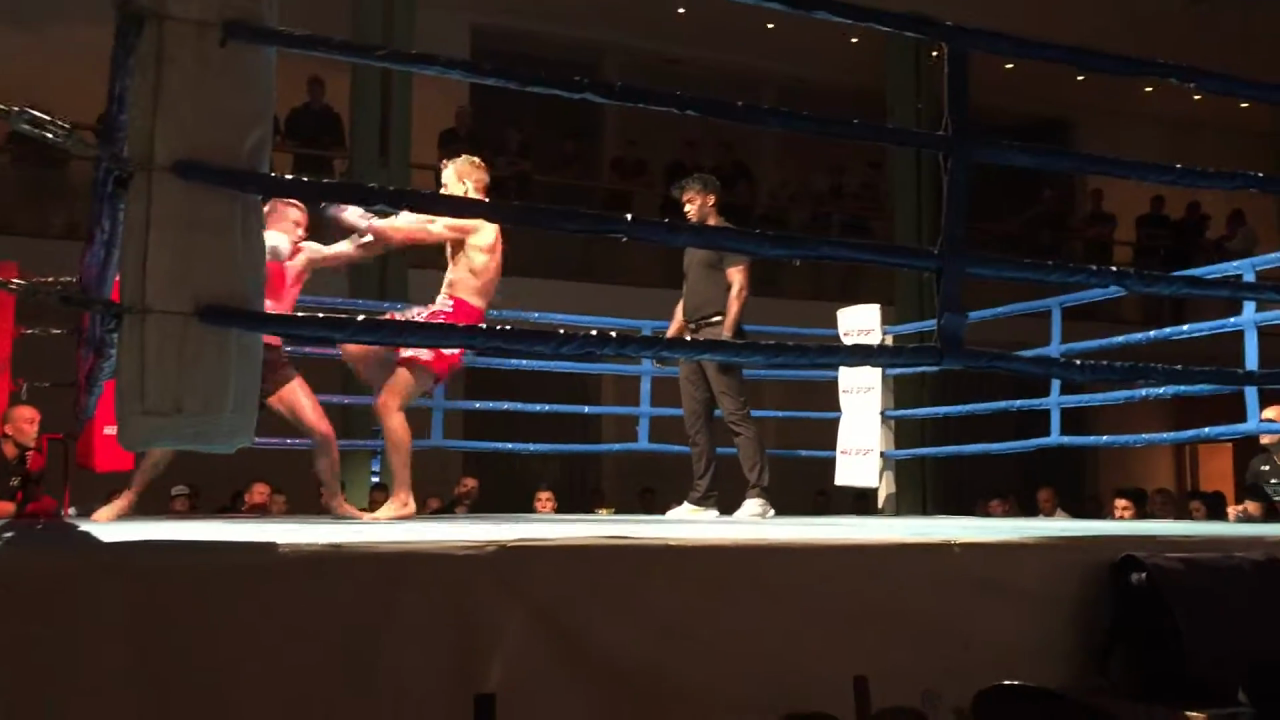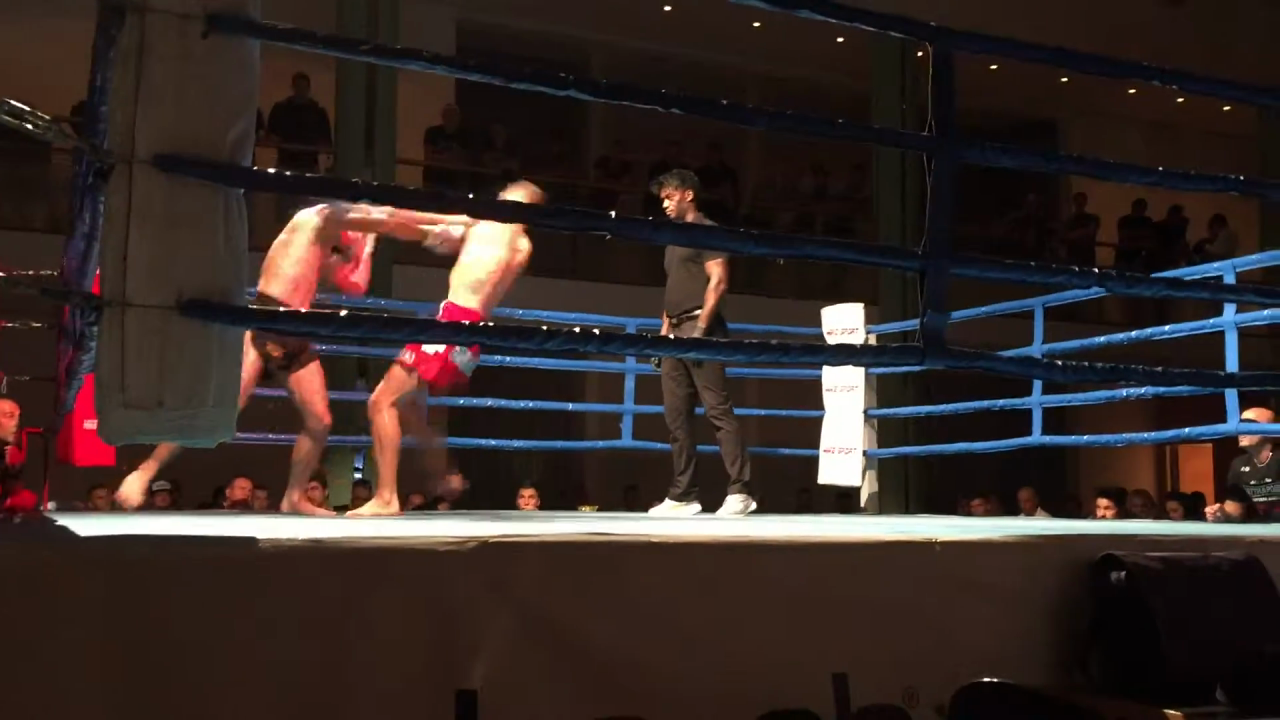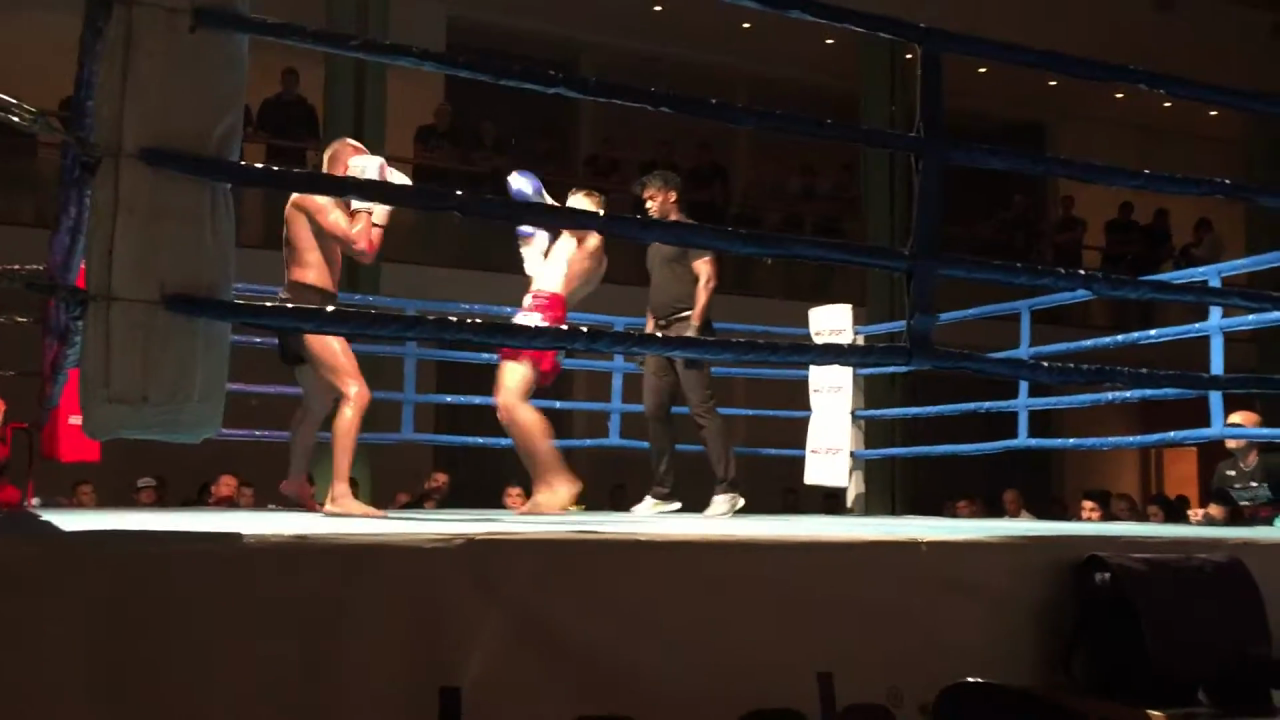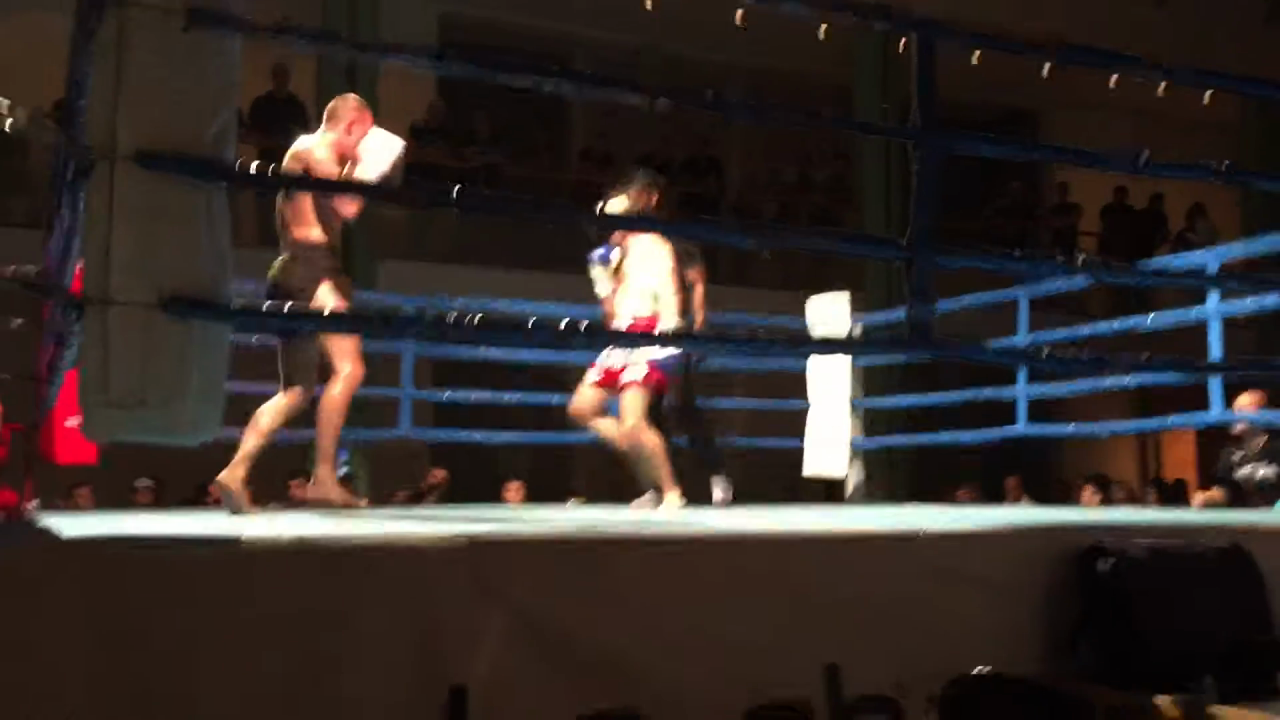
dt=0.3s
person 1, frame 1
left shoulder: (304, 255)
left elbow: (351, 253)
left wrist: (370, 239)
right wrist: (267, 252)
left hip: (272, 362)
left knee: (323, 434)
left ankle: (335, 502)
right ankle: (128, 497)
person 1, frame 2
left shoulder: (327, 251)
right shoulder: (321, 217)
left elbow: (355, 287)
right elbow: (386, 218)
left wrist: (366, 244)
right wrist: (446, 221)
left hip: (294, 331)
left knee: (320, 422)
left ankle: (295, 497)
right ankle: (146, 471)
person 1, frame 3
left shoulder: (332, 201)
right shoulder: (312, 195)
left elbow: (366, 253)
right elbow: (357, 242)
left wrist: (377, 204)
right wrist: (370, 203)
left hip: (315, 308)
right hip: (306, 307)
left knee: (319, 401)
right knee: (355, 392)
left ankle: (295, 479)
right ankle: (339, 494)
person 1, frame 4
left shoulder: (309, 152)
right shoulder: (315, 149)
left elbow: (329, 213)
right elbow: (346, 207)
left wrist: (356, 170)
right wrist: (371, 167)
left hip: (299, 271)
right hip: (311, 268)
left knee: (297, 390)
right knee: (349, 368)
left ankle: (236, 473)
right ankle: (323, 477)
person 2, frame 1
left shoulder: (466, 221)
right shoulder: (487, 224)
left elbow: (406, 234)
left wrist: (363, 222)
left hip: (455, 323)
right hip: (443, 316)
left knee: (389, 405)
right knee: (356, 350)
left ankle: (402, 500)
person 2, frame 2
left shoulder: (493, 223)
right shoulder: (522, 245)
left hip: (455, 324)
right hip: (467, 327)
left knee: (383, 403)
right knee: (408, 403)
left ankle: (385, 498)
right ankle: (444, 476)
person 2, frame 3
left shoulder: (590, 234)
right shoulder: (599, 261)
left elbow: (576, 227)
left wrist: (541, 199)
right wrist: (537, 247)
left hip: (540, 313)
right hip: (543, 316)
left knee: (509, 402)
right knee: (510, 404)
left ankle: (557, 479)
right ankle: (544, 488)
person 2, frame 4
left shoulder: (652, 246)
right shoulder: (622, 258)
left elbow: (669, 292)
left wrist: (667, 334)
right wrist: (602, 279)
left hip: (645, 338)
right hip: (620, 340)
left knee: (633, 423)
right knee: (580, 410)
left ankle: (671, 491)
right ankle: (646, 463)
person 3, frame 1
right shoulder: (693, 245)
left elbow: (739, 289)
left wrist: (726, 335)
right wrist: (669, 338)
left hip: (717, 333)
right hip: (692, 339)
left knee: (735, 414)
right knee: (696, 422)
left ankle: (758, 495)
right ankle: (701, 499)
person 3, frame 2
left shoulder: (707, 231)
right shoulder: (675, 241)
left elbow: (718, 281)
left wrist: (700, 328)
right wrist: (663, 336)
left hip: (699, 329)
right hip: (676, 334)
left knee: (717, 409)
right knee: (676, 416)
left ankle: (739, 491)
right ankle: (682, 495)
person 3, frame 3
right shoulder: (655, 243)
left elbow: (707, 279)
left wrist: (695, 326)
right wrist: (648, 334)
left hip: (685, 327)
right hip: (660, 334)
left knee: (702, 408)
right knee: (654, 411)
left ankle: (726, 490)
right ankle: (660, 492)
person 3, frame 4
left shoulder: (676, 241)
left elbow: (698, 285)
left wrist: (697, 328)
left knee: (683, 404)
right knee: (649, 412)
left ankle: (717, 476)
